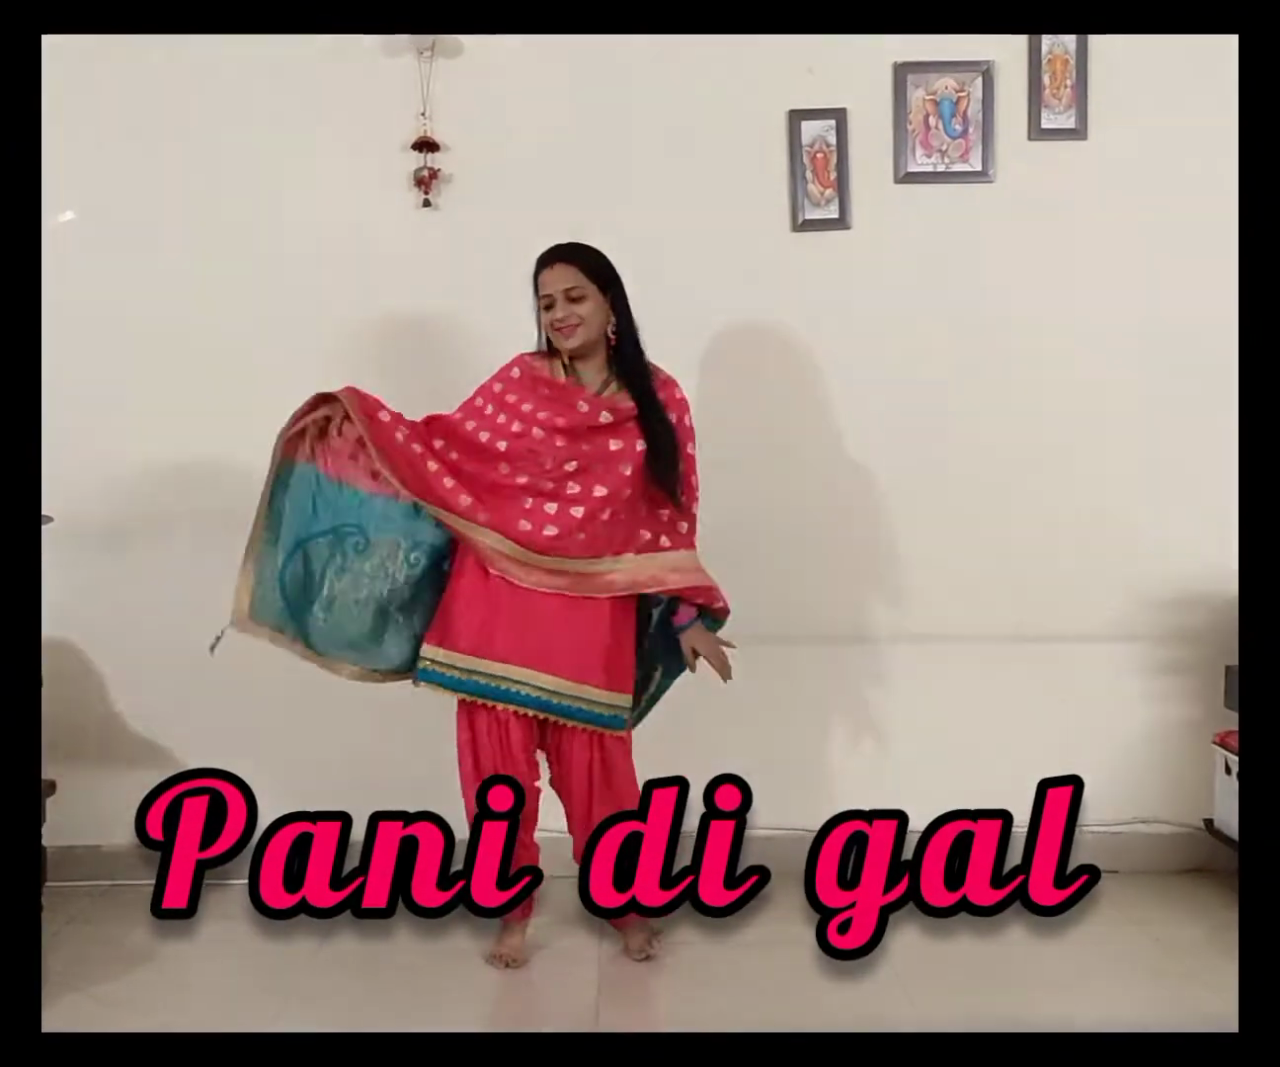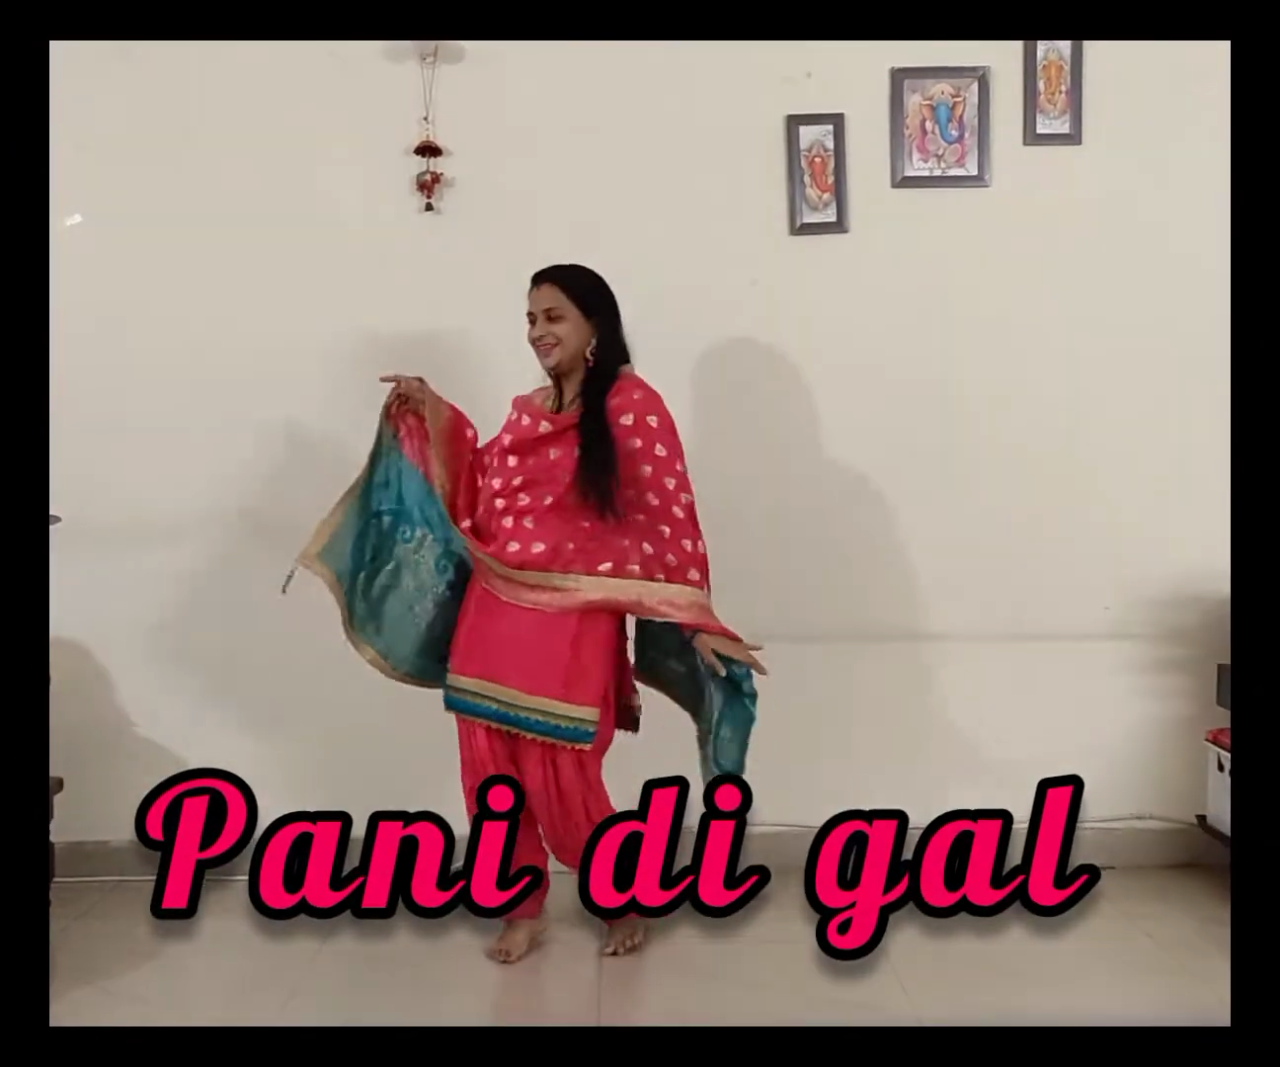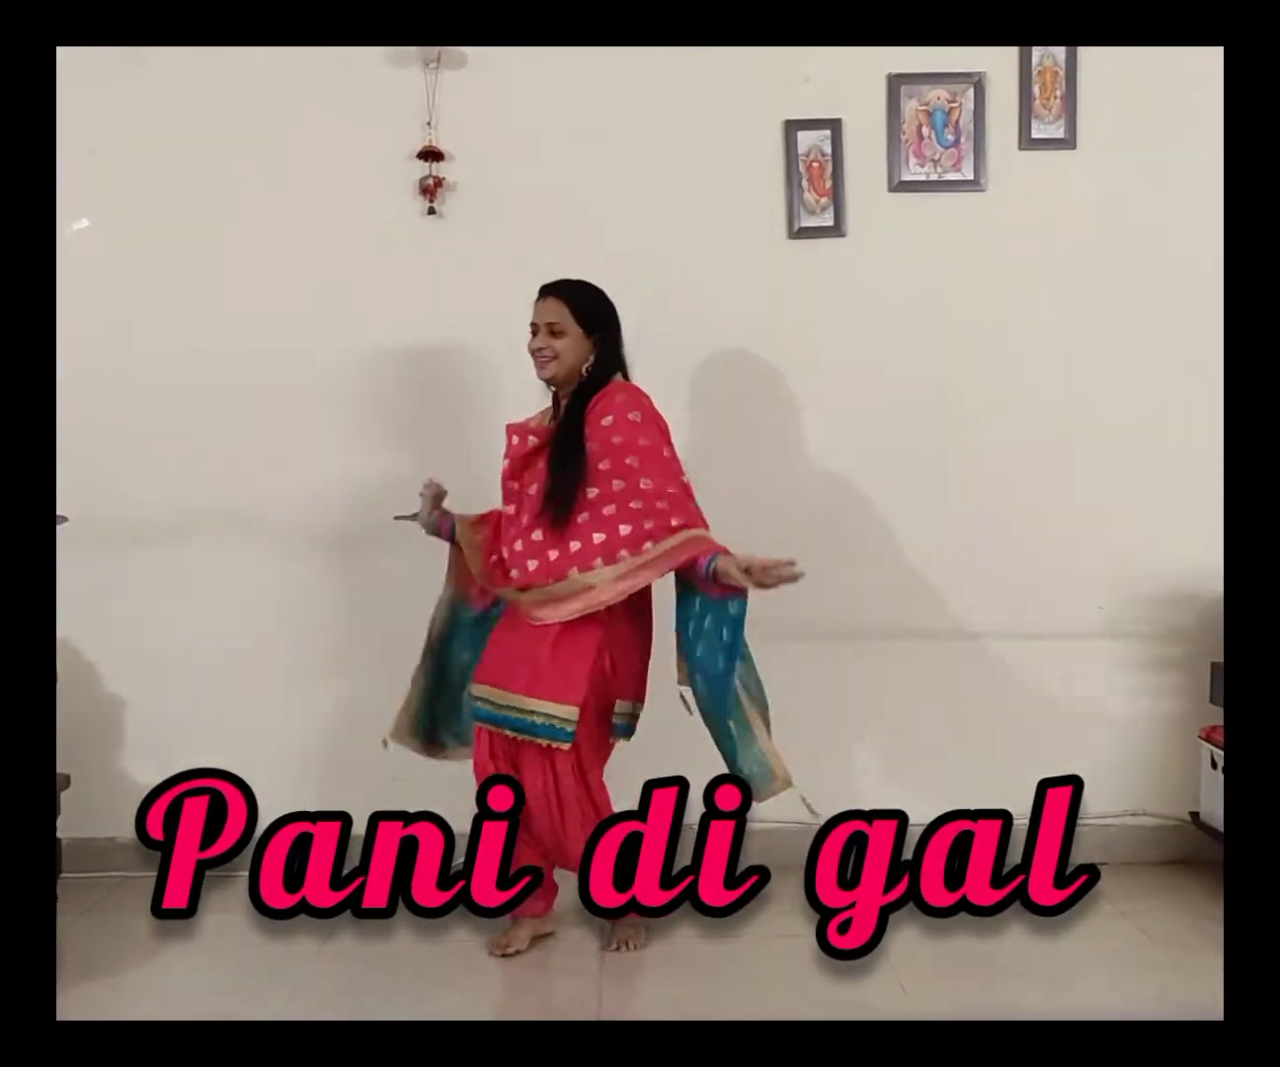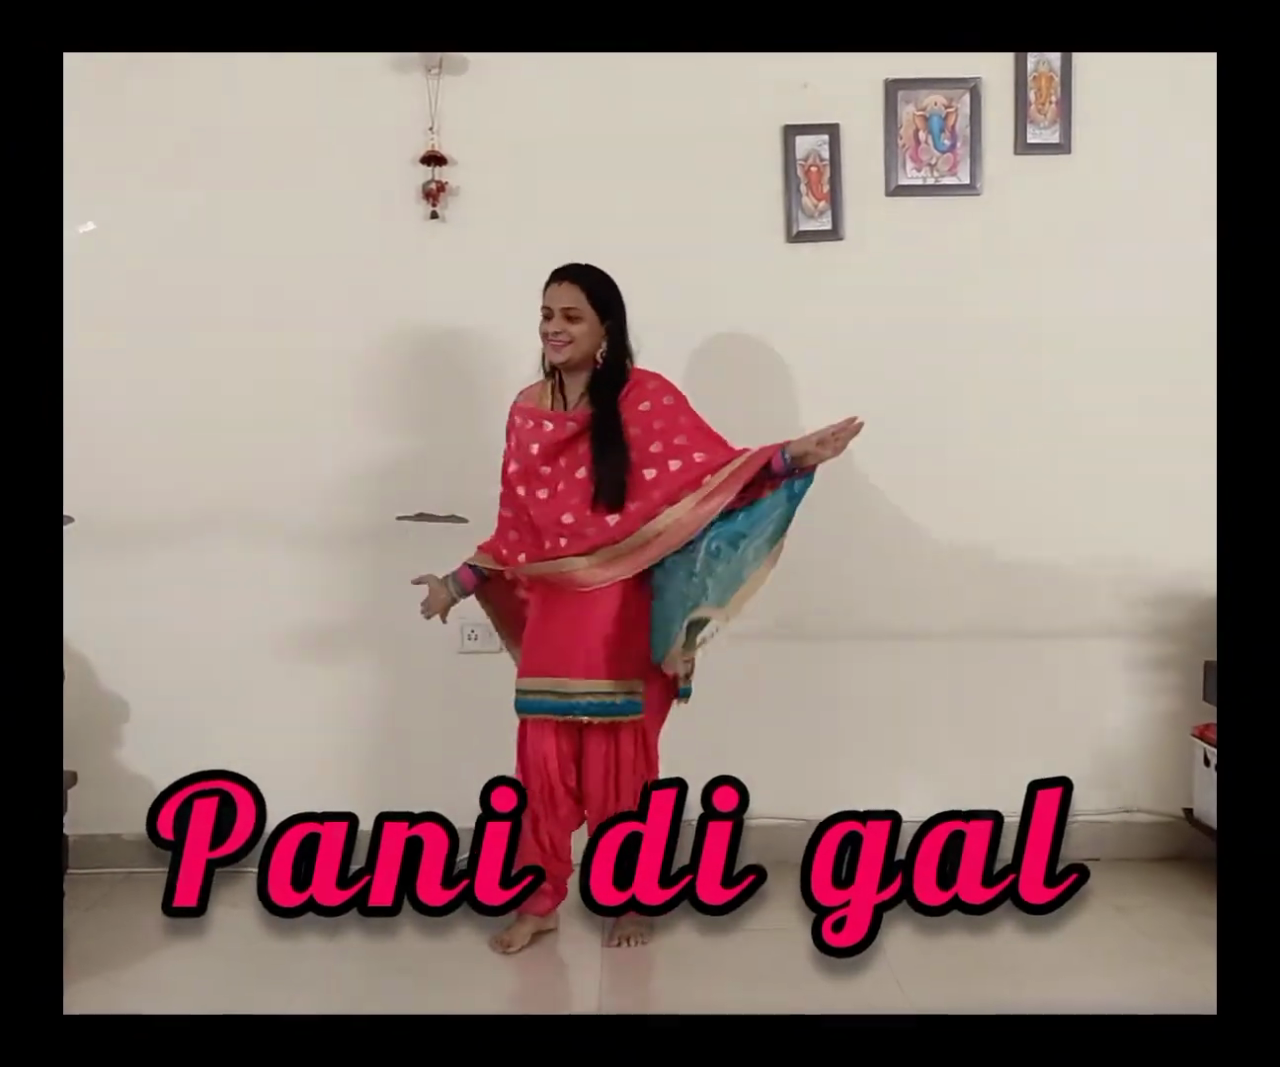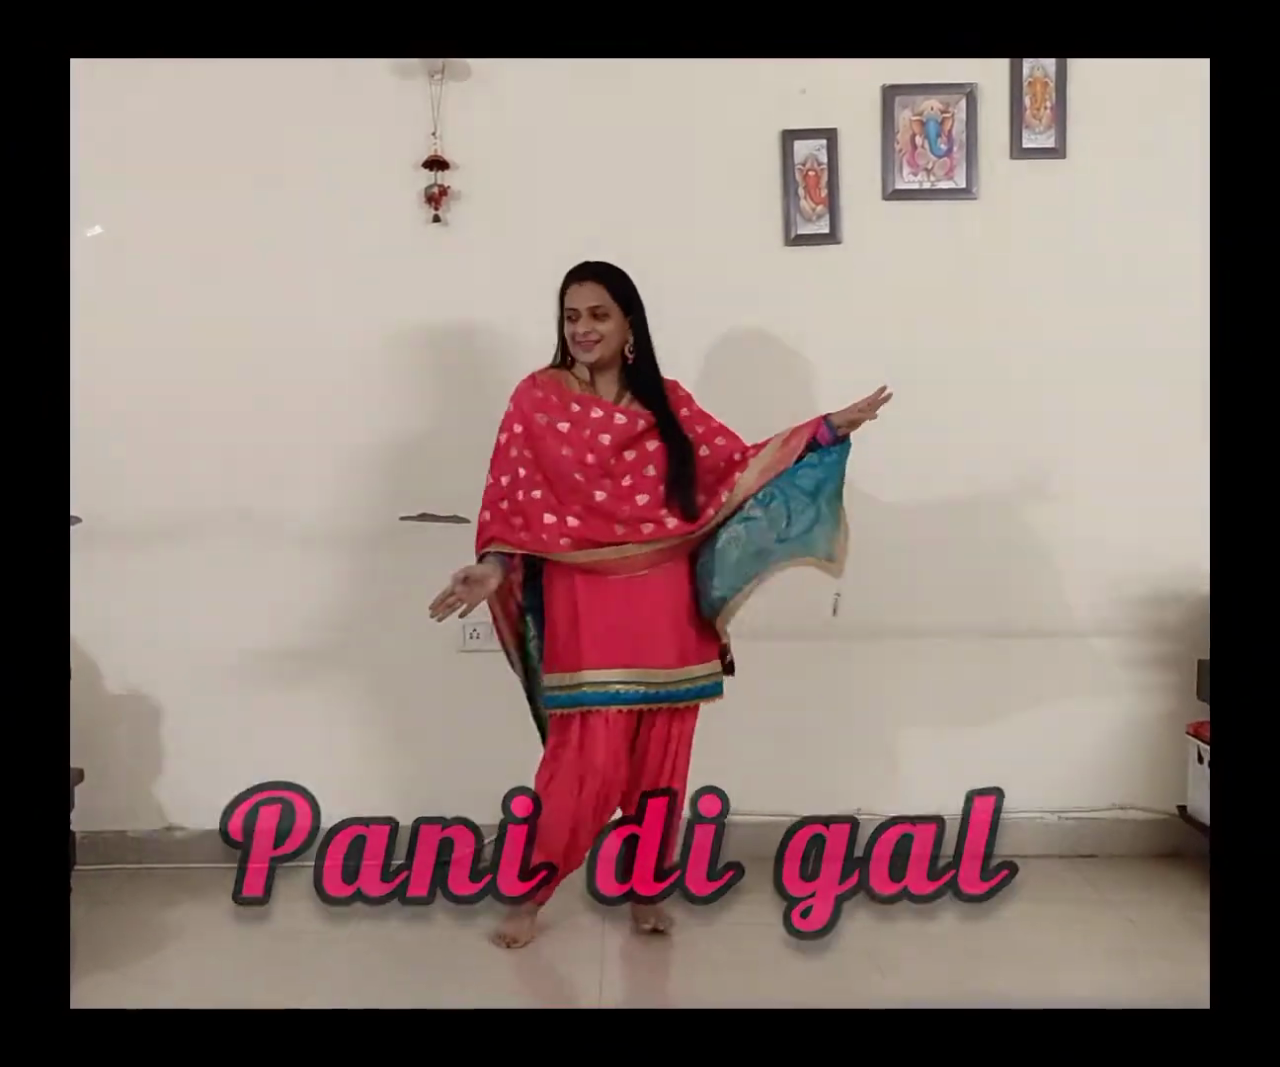
dt=0.3s
person 1, frame 1
left shoulder: (656, 397)
right shoulder: (518, 381)
left elbow: (670, 515)
right elbow: (440, 451)
left wrist: (689, 617)
right wrist: (357, 416)
left hip: (592, 606)
right hip: (494, 595)
left knee: (597, 764)
right knee: (493, 761)
left ankle: (631, 905)
right ankle: (514, 909)
person 1, frame 2
left shoulder: (633, 406)
right shoulder: (528, 411)
left elbow: (668, 519)
right elbow: (478, 492)
left wrist: (696, 624)
right wrist: (434, 415)
left hip: (576, 621)
right hip: (495, 615)
left knee: (561, 776)
right knee: (490, 771)
right ankle: (523, 908)
person 1, frame 3
left shoulder: (620, 409)
right shoulder: (536, 430)
left elbow: (662, 505)
left wrist: (722, 563)
right wrist: (448, 523)
left hip: (590, 625)
right hip: (526, 624)
left knee: (560, 776)
right knee: (497, 762)
right ankle: (533, 904)
person 1, frame 4
left shoulder: (646, 395)
right shoulder: (526, 409)
left elbow: (711, 471)
left wrist: (793, 456)
right wrist: (465, 579)
left hip: (628, 606)
right hip: (556, 609)
left knee: (620, 759)
right knee: (543, 759)
right ankle: (539, 901)
person 1, frame 5
left shoulder: (666, 398)
right shoulder: (537, 398)
left elbow: (733, 465)
right elbow: (511, 499)
left wrist: (828, 428)
right wrist: (492, 567)
left hip: (668, 602)
right hip: (585, 603)
left knee: (662, 754)
right knee: (586, 755)
right ankle: (529, 894)
